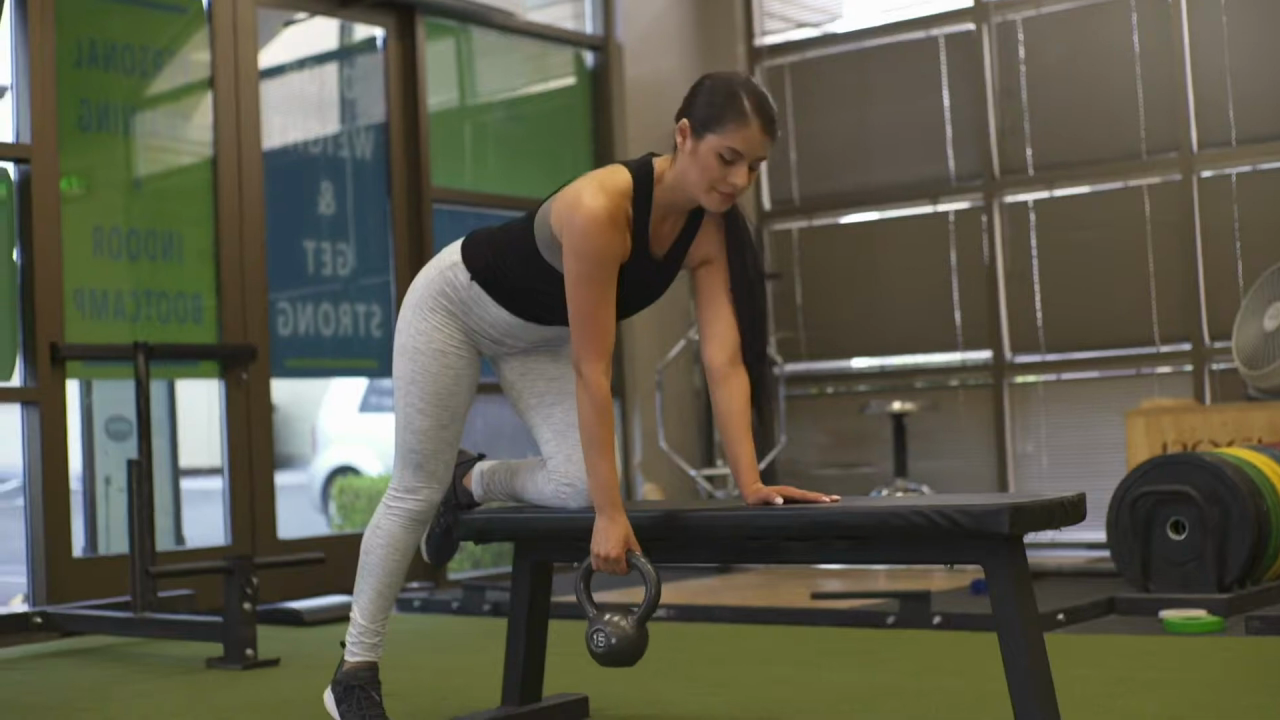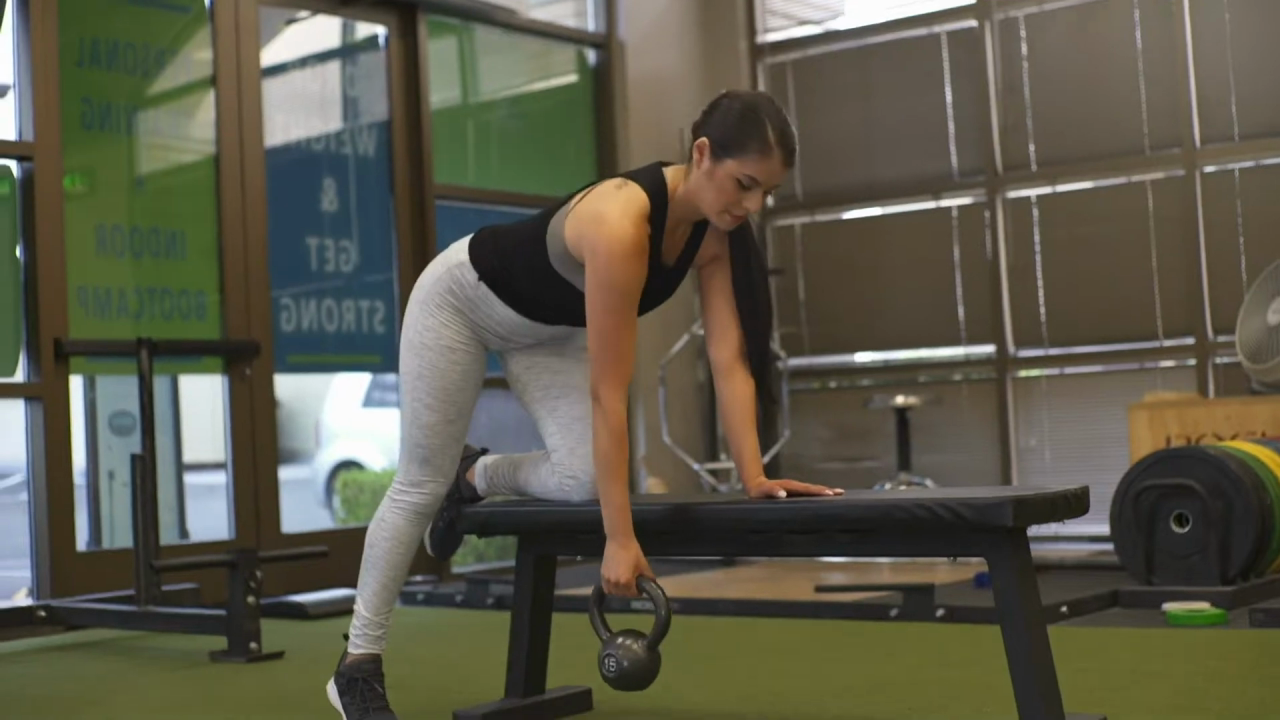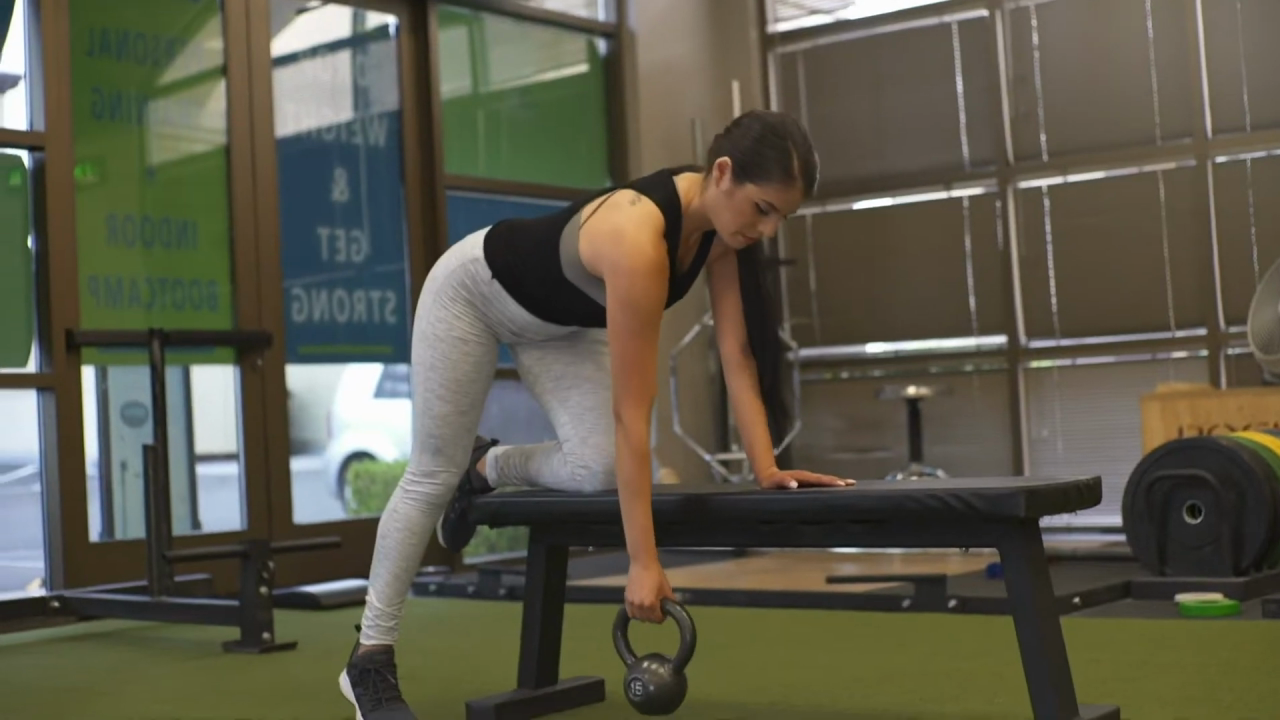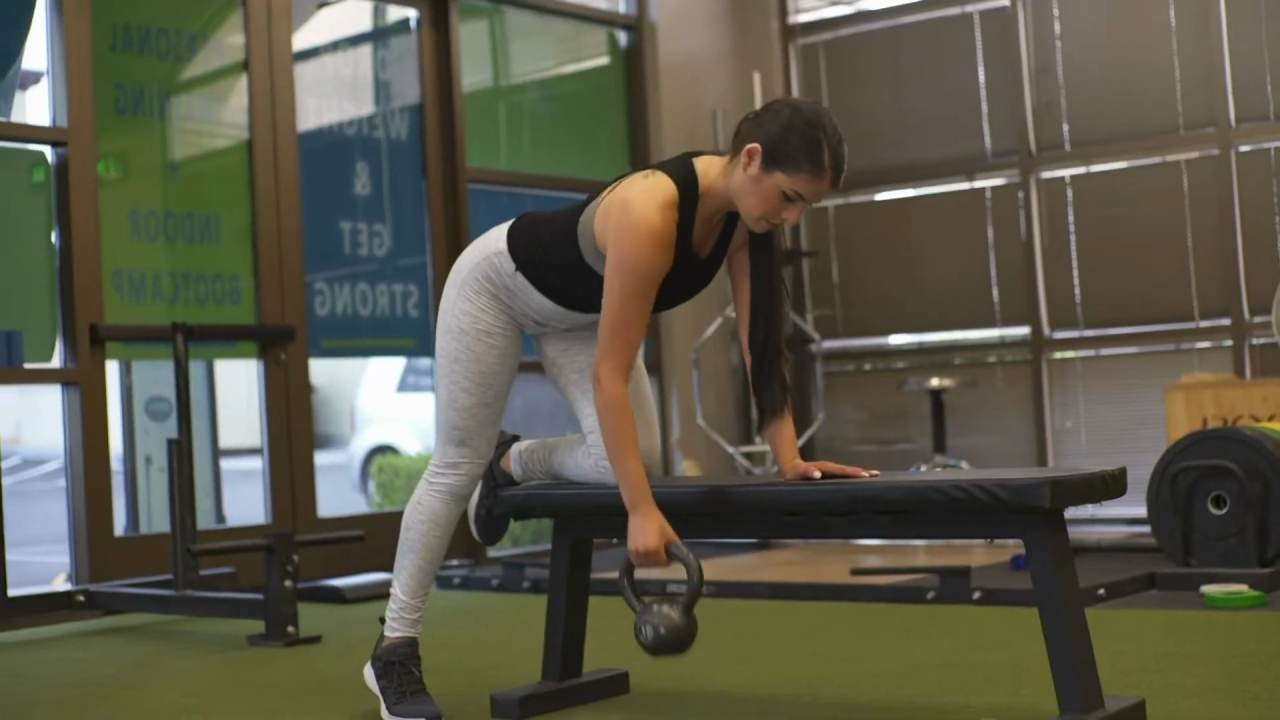
dt=0.3s
person 1, frame 1
left shoulder: (713, 228)
right shoulder: (602, 206)
left elbow: (725, 358)
right elbow: (591, 369)
left wrist: (749, 481)
right wrist: (610, 513)
left hip: (540, 330)
right hip: (456, 304)
left knee: (581, 484)
right knee: (417, 489)
left ankle: (473, 482)
person 1, frame 2
left shoulder: (718, 229)
right shoulder: (619, 225)
left elbow: (730, 357)
right elbow: (607, 393)
left wrist: (754, 476)
right wrist: (620, 539)
left hip: (550, 327)
right hip: (463, 299)
left knee: (587, 480)
right knee: (422, 483)
left ankle: (476, 476)
right ankle: (358, 663)
person 1, frame 3
left shoulder: (723, 220)
right shoulder: (638, 240)
left elbow: (741, 353)
right elbow: (630, 413)
left wrist: (766, 466)
right wrist: (643, 561)
left hip: (561, 319)
right hip: (473, 292)
left knee: (601, 470)
right knee: (433, 474)
left ankle: (487, 467)
right ankle: (370, 657)
person 1, frame 4
left shoulder: (744, 209)
right shoulder: (650, 213)
left elbow: (761, 340)
right elbow: (608, 376)
left wrist: (789, 457)
right wrist: (640, 512)
left hip: (583, 309)
right hip: (498, 284)
left knee: (632, 463)
right knee: (457, 465)
left ankle: (512, 463)
right ankle: (394, 649)
